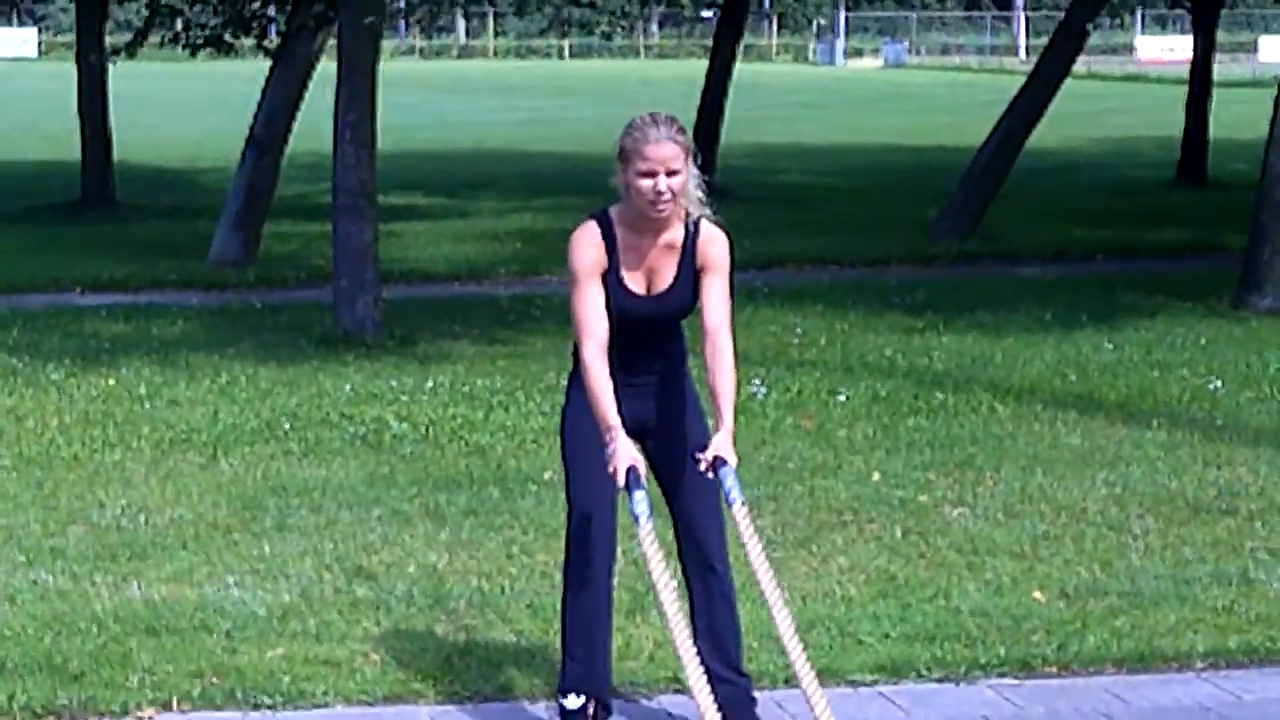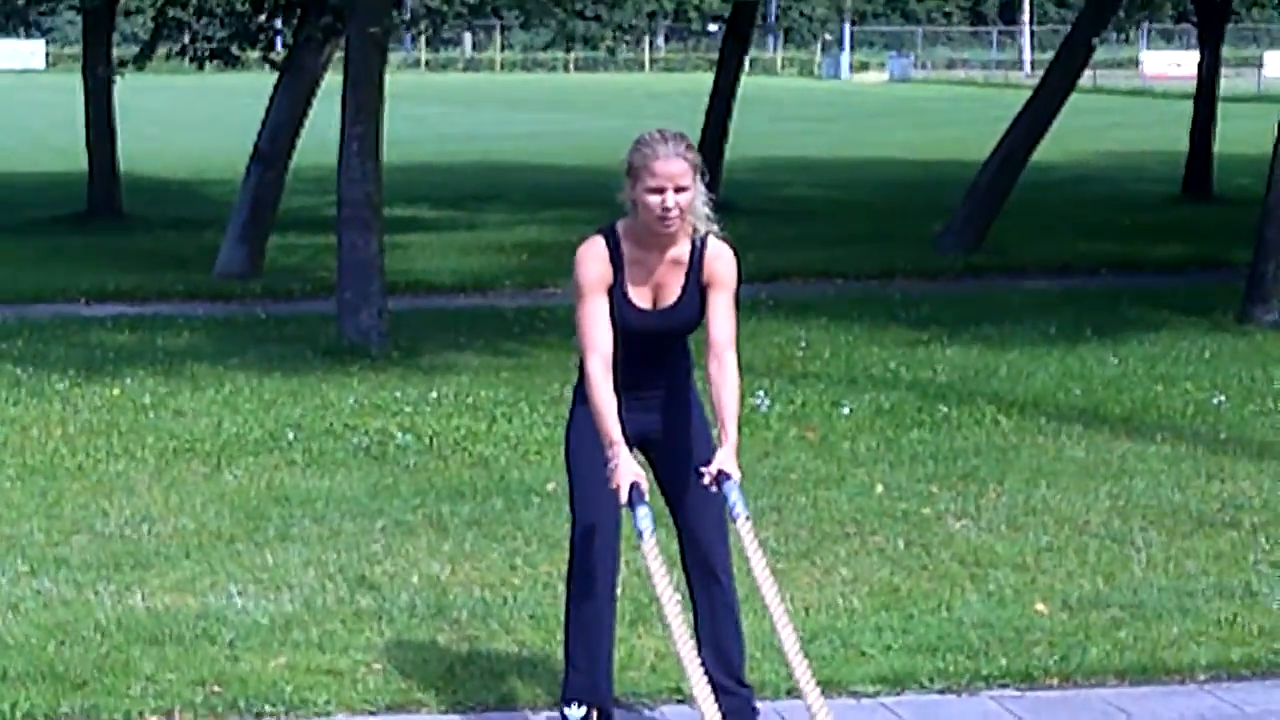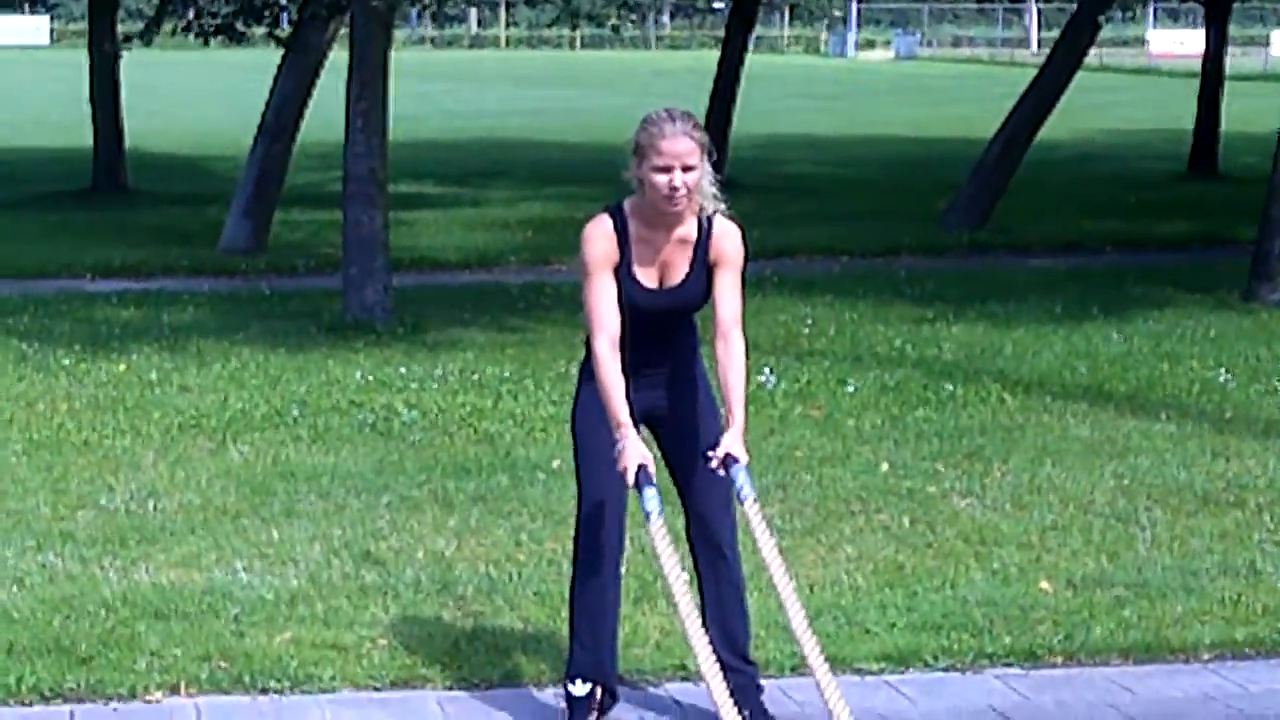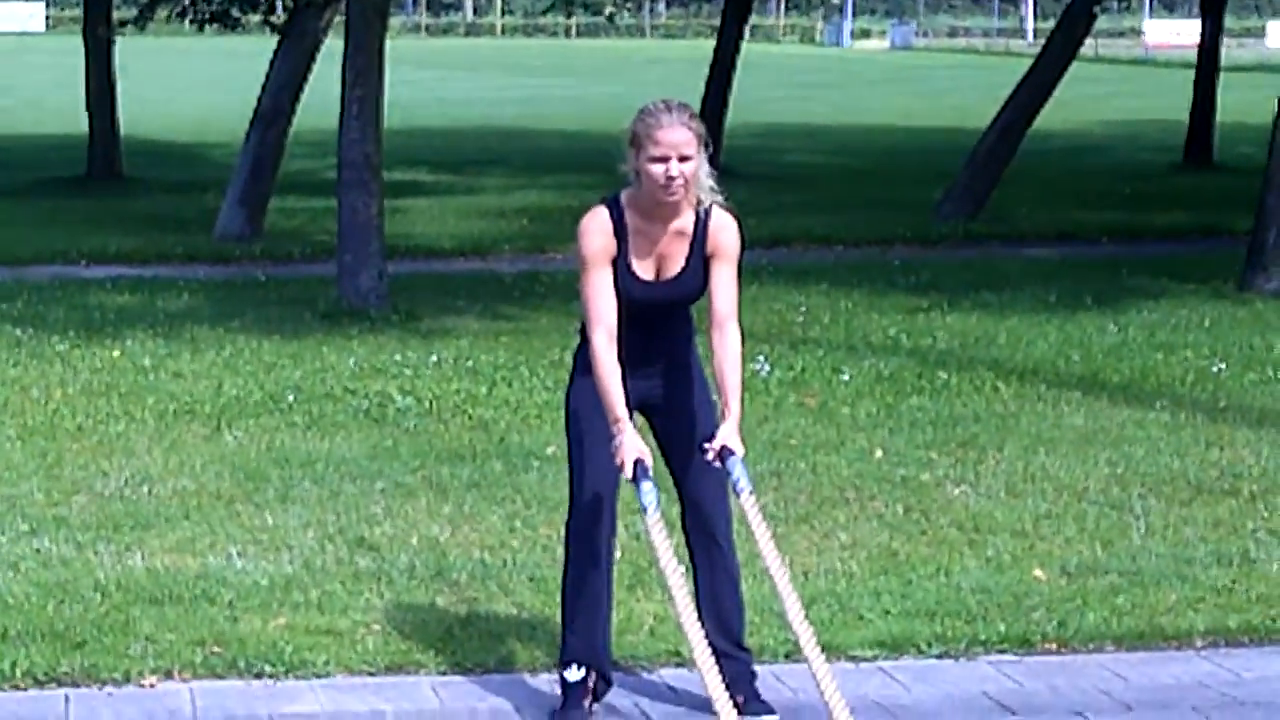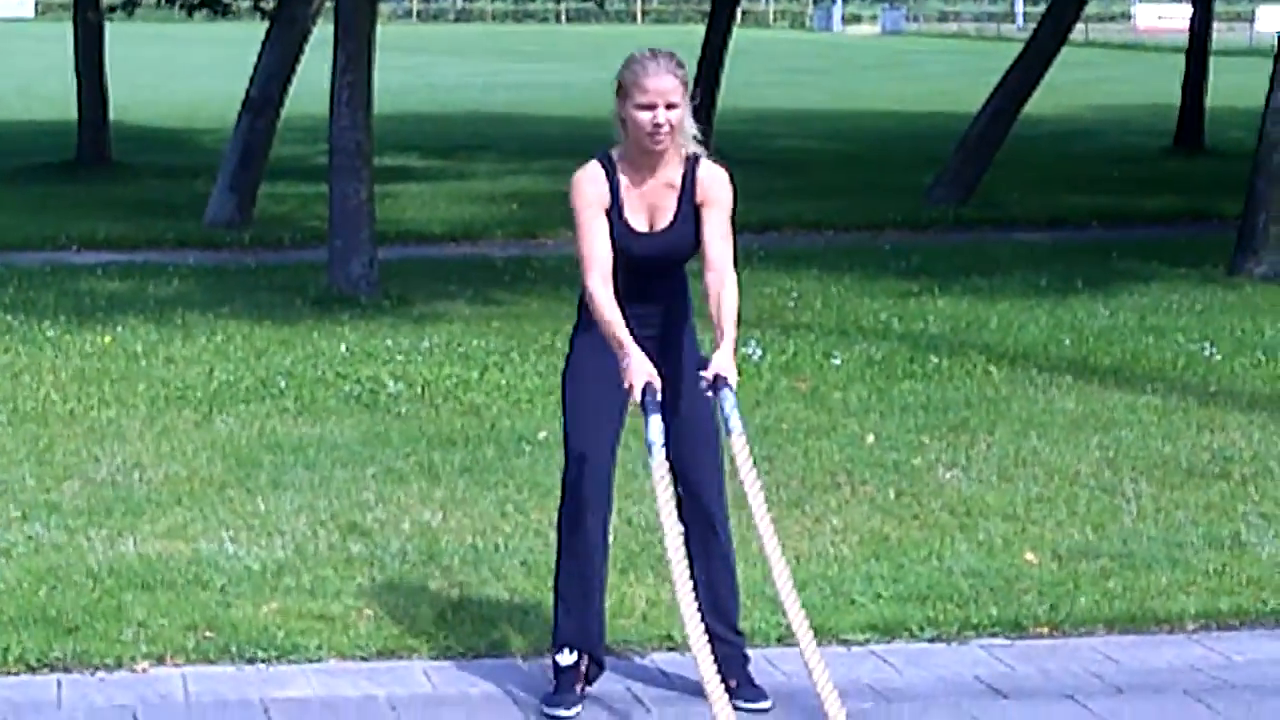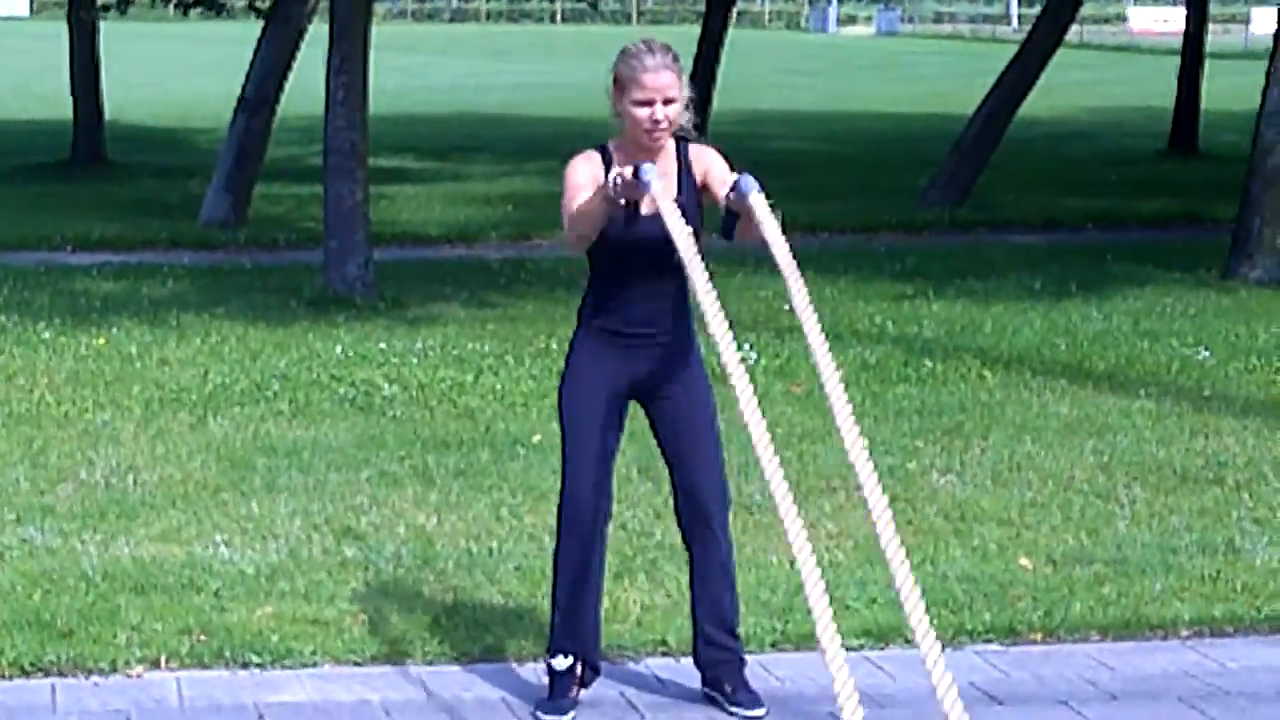
dt=0.2s
person 1, frame 1
left shoulder: (707, 240)
right shoulder: (591, 240)
left elbow: (718, 337)
right elbow: (591, 347)
left wrist: (725, 428)
right wrist: (615, 437)
left hip: (670, 391)
right hip: (599, 399)
left knee: (706, 543)
right knee: (590, 544)
person 1, frame 2
left shoulder: (715, 256)
right shoulder: (597, 255)
left elbow: (722, 355)
right elbow: (597, 362)
left wrist: (728, 444)
right wrist: (618, 454)
left hip: (675, 403)
right hip: (605, 410)
left knee: (711, 554)
right knee: (594, 554)
person 1, frame 3
left shoulder: (721, 235)
right shoulder: (604, 234)
left elbow: (729, 334)
right elbow: (603, 341)
left wrist: (735, 426)
right wrist: (624, 435)
left hip: (682, 381)
right hip: (610, 389)
left knee: (716, 529)
right knee: (599, 529)
person 1, frame 4
left shoulder: (718, 226)
right shoulder: (600, 226)
left elbow: (725, 325)
right elbow: (600, 334)
left wrist: (731, 419)
right wrist: (620, 429)
left hip: (677, 369)
right hip: (604, 376)
left knee: (711, 517)
right knee: (592, 515)
person 1, frame 5
left shoulder: (708, 178)
right shoulder: (593, 179)
left elbow: (721, 270)
right elbow: (597, 280)
left wrist: (726, 348)
right wrist: (627, 353)
left hip: (675, 346)
right hip: (604, 349)
left knee: (706, 498)
right knee: (585, 497)
left ankle: (727, 660)
right ankle: (573, 660)
person 1, frame 6
left shoulder: (702, 161)
right shoulder: (590, 166)
left elbow: (744, 227)
right elbow: (576, 231)
left wrist: (745, 207)
right wrist: (611, 196)
left hip: (676, 350)
right hip: (600, 351)
left knee: (705, 500)
right knee: (583, 503)
right ankle: (569, 665)
